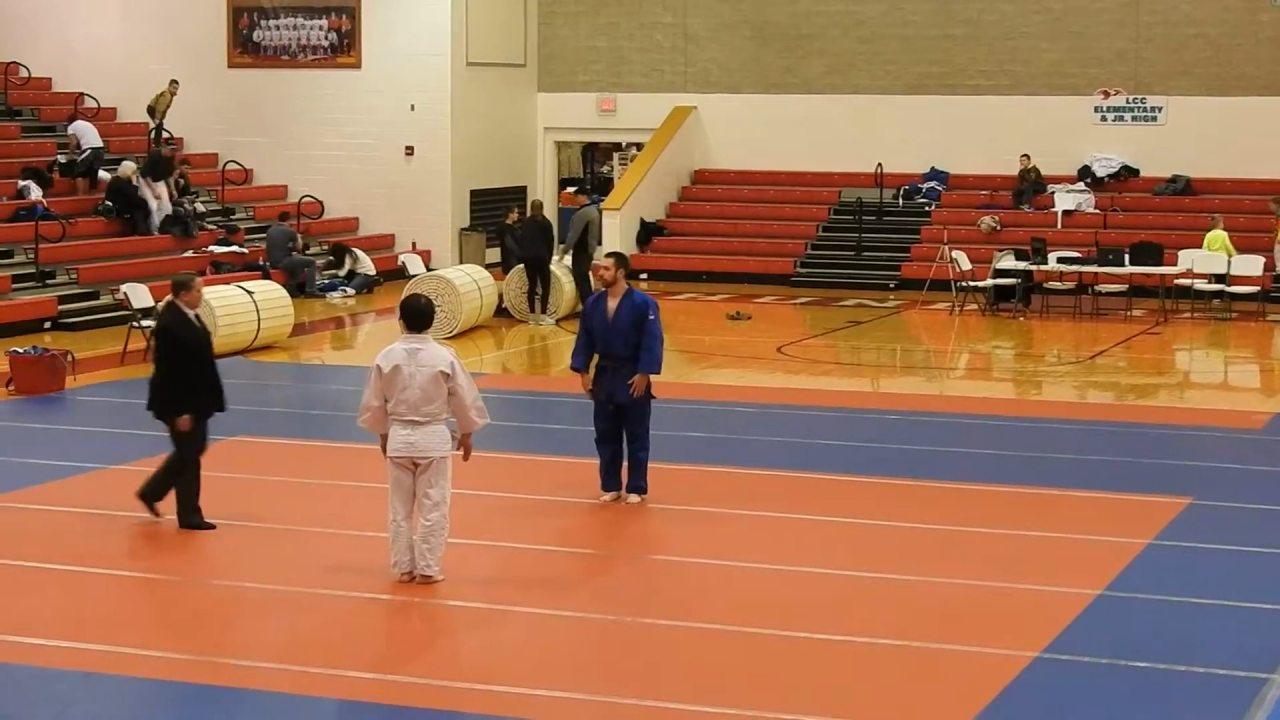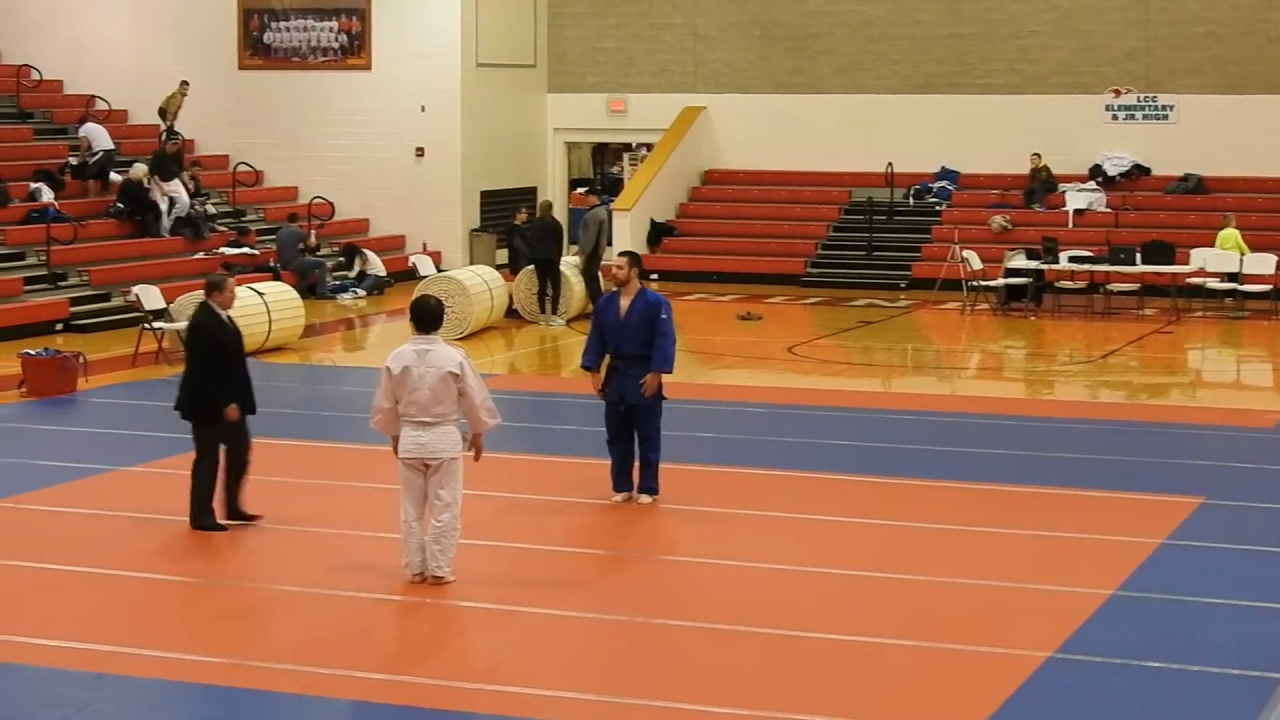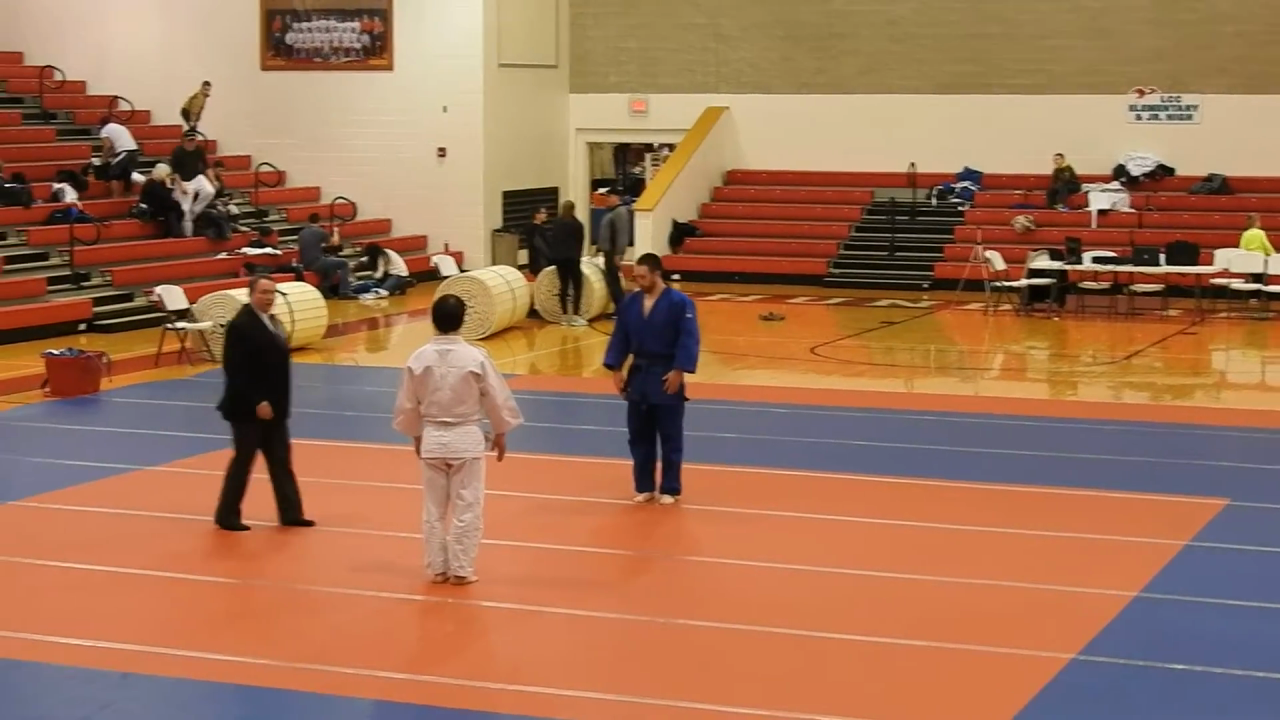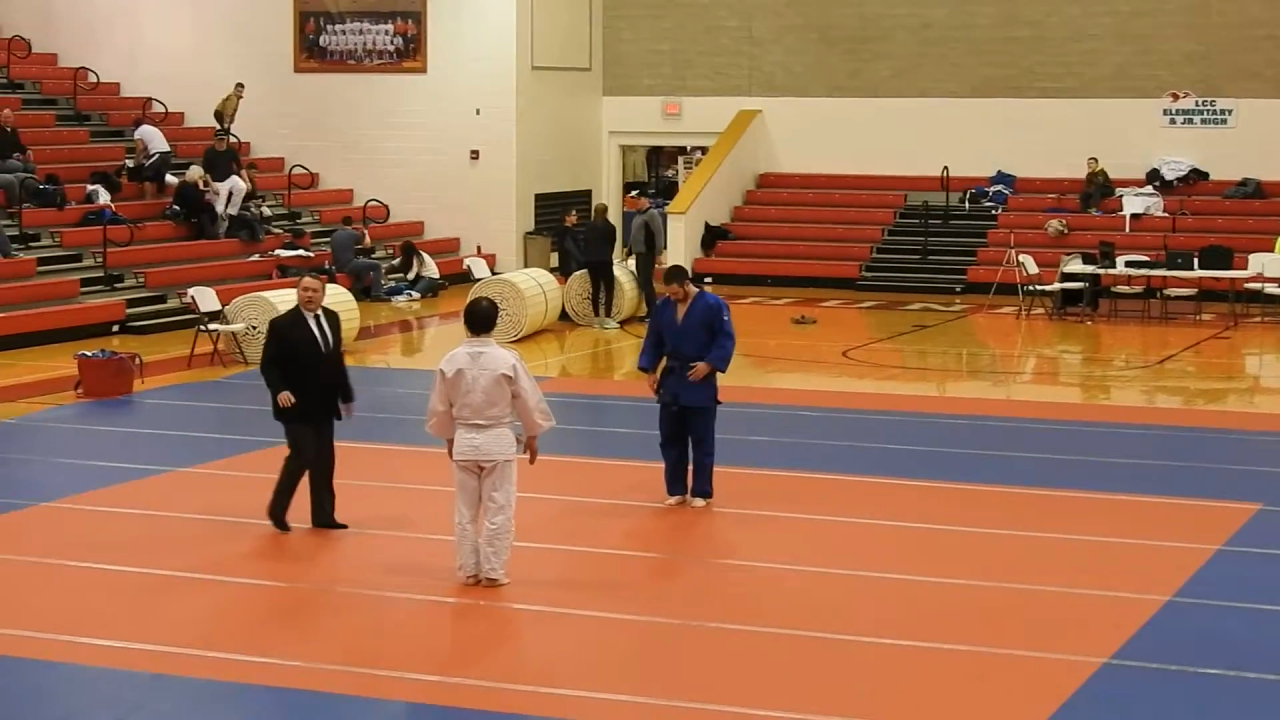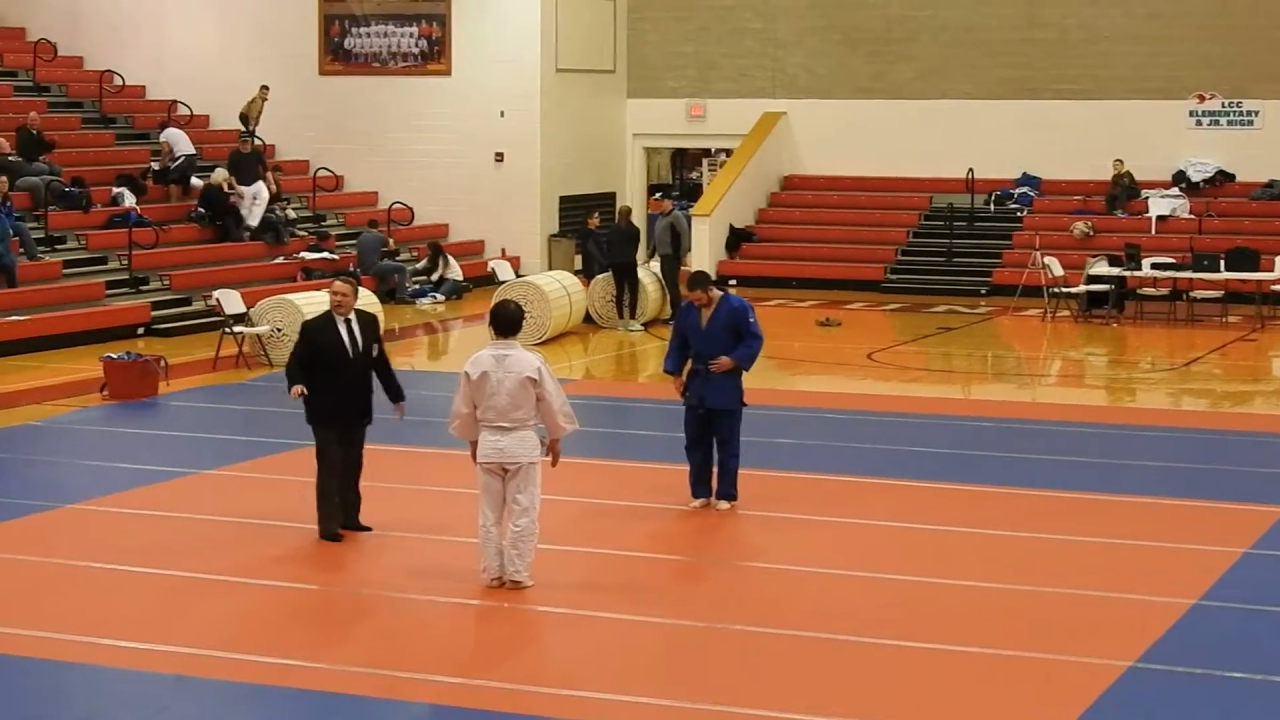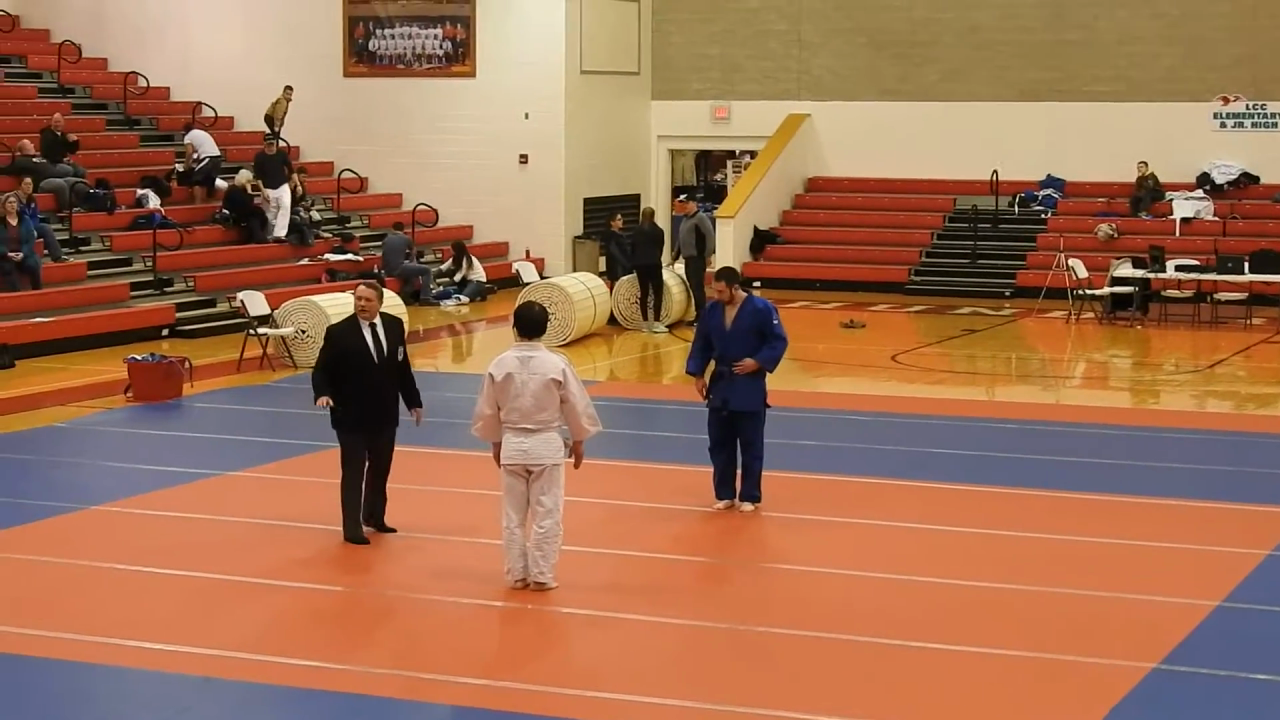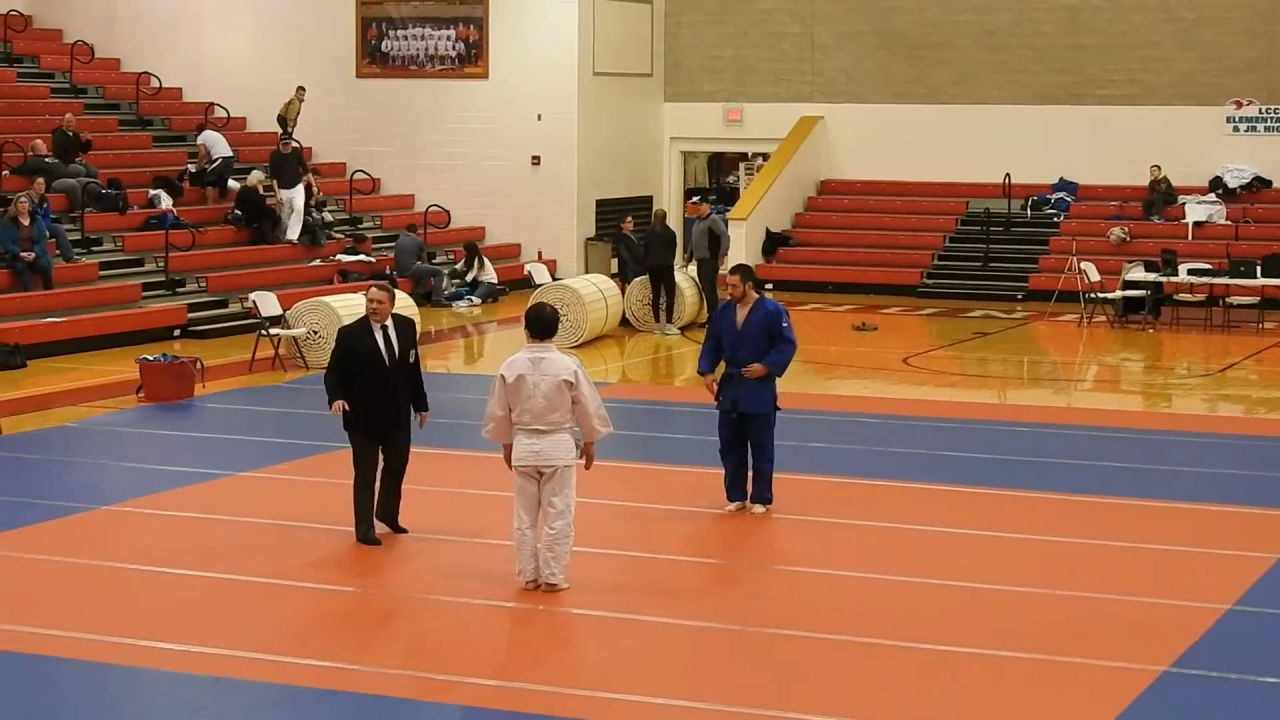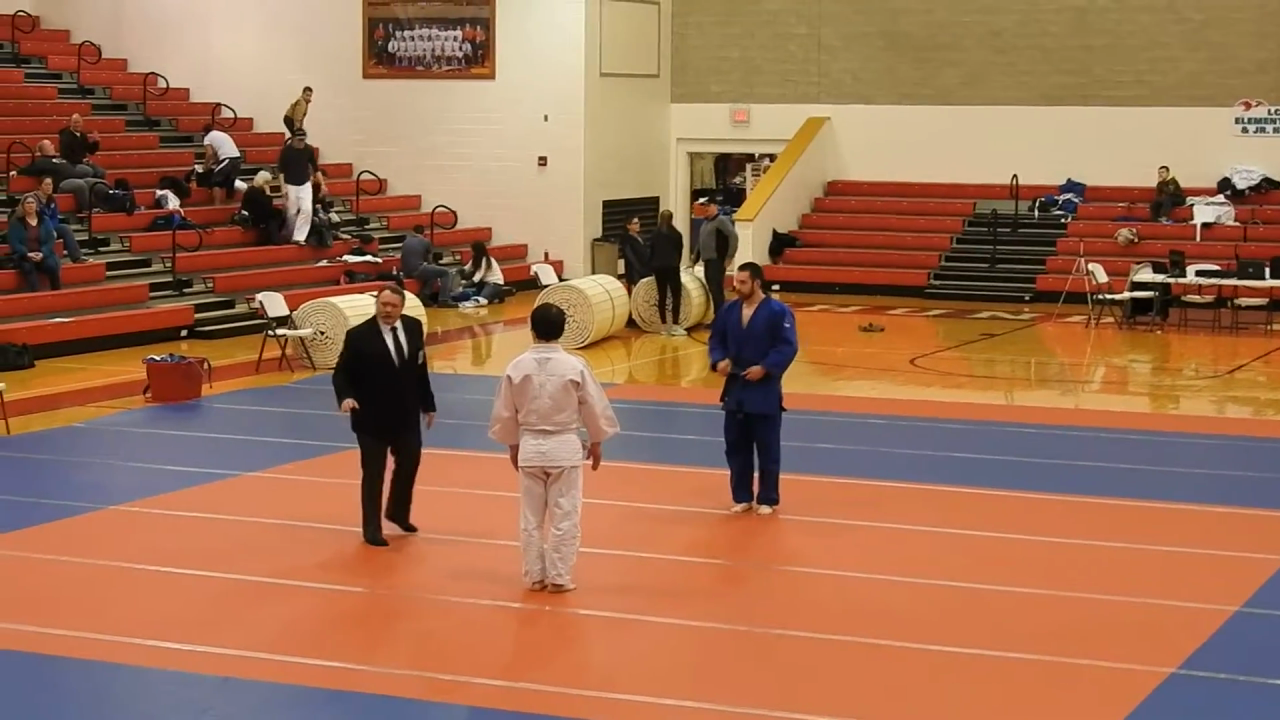
dt=0.2s
person 1, frame 1
left shoulder: (386, 357)
right shoulder: (444, 357)
left elbow: (374, 402)
right elbow: (464, 398)
left wrist: (383, 434)
right wrist: (466, 433)
left hip: (399, 438)
right hip: (434, 439)
left knee: (399, 508)
right knee: (433, 508)
left ankle: (404, 567)
right ankle: (427, 569)
person 1, frame 2
left shoulder: (396, 358)
right shoulder: (454, 357)
left elbow: (385, 404)
right elbow: (474, 398)
left wrist: (394, 435)
right wrist: (477, 433)
left hip: (410, 439)
right hip: (444, 439)
left knee: (411, 509)
right knee: (444, 509)
left ankle: (415, 568)
right ankle: (438, 569)
person 1, frame 3
left shoulder: (418, 359)
right shoulder: (475, 357)
left elbow: (408, 404)
right elbow: (496, 398)
left wrist: (417, 436)
right wrist: (500, 432)
left hip: (432, 439)
right hip: (466, 439)
left knee: (434, 509)
right knee: (467, 508)
left ankle: (437, 568)
right ankle: (461, 569)
person 1, frame 4
left shoulder: (450, 361)
right shoulder: (507, 359)
left elbow: (440, 407)
right elbow: (528, 400)
left wrist: (449, 438)
right wrist: (531, 436)
left hip: (464, 441)
right hip: (498, 441)
left knee: (465, 512)
right knee: (498, 511)
left ankle: (468, 570)
right ankle: (492, 571)
person 1, frame 5
left shoulder: (475, 363)
right shoulder: (532, 362)
left elbow: (464, 408)
right elbow: (552, 404)
left wrist: (472, 440)
right wrist: (554, 438)
left hip: (488, 443)
right hip: (523, 444)
left knee: (489, 514)
right knee: (522, 513)
left ankle: (493, 572)
right ankle: (517, 574)
person 1, frame 6
left shoulder: (499, 365)
right shoulder: (557, 364)
left elbow: (487, 410)
right elbow: (576, 405)
left wrist: (496, 442)
right wrist: (578, 440)
left hip: (512, 445)
right hip: (547, 446)
left knee: (513, 515)
right knee: (547, 515)
left ankle: (517, 574)
right ankle: (541, 576)
person 1, frame 7
left shoulder: (510, 366)
right shoulder: (569, 366)
left elbow: (499, 411)
right elbow: (587, 407)
left wrist: (506, 444)
right wrist: (589, 441)
left hip: (524, 446)
right hip: (558, 447)
left knee: (524, 516)
right knee: (558, 516)
left ankle: (529, 575)
right ankle: (552, 577)
person 1, frame 8
left shoulder: (517, 367)
right shoulder: (574, 366)
left elbow: (505, 412)
right elbow: (594, 407)
left wrist: (513, 445)
right wrist: (596, 442)
left hip: (530, 447)
right hip: (565, 447)
left knee: (531, 517)
right knee: (564, 517)
left ankle: (535, 576)
right ankle: (559, 577)
person 2, frame 1
left shoulder: (187, 315)
right shoulder: (169, 324)
right elbow: (166, 371)
left wrist: (209, 394)
right wrist: (179, 410)
left hip: (194, 399)
right hip: (181, 403)
left knee: (192, 450)
right knee: (190, 455)
left ankle: (151, 491)
right ankle: (189, 515)
person 2, frame 2
left shoulder: (219, 316)
right shoulder: (203, 324)
right elbow: (202, 370)
right wrist: (224, 402)
left hip: (227, 399)
right hip: (208, 404)
left knee: (241, 448)
right knee: (207, 457)
left ankle: (232, 506)
right ankle: (201, 516)
person 2, frame 3
left shoulder: (269, 319)
right shoulder: (241, 325)
right elbow: (235, 369)
right wrist: (256, 401)
left hip: (271, 404)
right hip: (248, 407)
left knee: (281, 457)
right knee: (244, 458)
left ankle: (291, 513)
right ankle: (227, 515)
person 2, frame 4
left shoulder: (331, 318)
right shoulder: (282, 324)
left elbow: (337, 360)
right elbow: (269, 364)
left wrist: (346, 395)
right wrist: (279, 390)
left hip: (324, 404)
right hip: (297, 405)
left knee: (324, 459)
right knee: (302, 456)
left ankle: (323, 515)
right ankle: (278, 508)
person 2, frame 5
left shoulder: (369, 322)
right shoulder: (313, 328)
left elbow: (380, 361)
right elbow: (295, 363)
left wrist: (396, 394)
right wrist: (296, 383)
left hip: (357, 408)
right hip: (326, 409)
left knee: (353, 463)
right knee: (329, 464)
left ankle: (349, 516)
right ankle: (328, 523)
person 2, frame 6
left shoulder: (395, 325)
right shoulder: (338, 332)
left elbow: (403, 366)
right elbow: (322, 370)
left wrist: (413, 401)
right wrist: (322, 393)
left hip: (384, 412)
right hip: (351, 414)
left knee: (381, 465)
right knee: (354, 470)
left ankle: (374, 516)
right ankle: (352, 527)
person 2, frame 7
left shoulder: (406, 326)
right shoulder: (349, 334)
left elbow: (413, 369)
right elbow: (333, 373)
left wrist: (420, 404)
right wrist: (337, 397)
left hip: (397, 413)
right hip: (363, 416)
left knee: (397, 465)
right knee: (365, 472)
left ankle: (388, 513)
right ankle: (364, 528)
person 2, frame 8
left shoulder: (414, 327)
right shoulder: (358, 336)
left elbow: (421, 369)
right elbow: (341, 373)
left wrist: (428, 404)
right wrist: (346, 396)
left hip: (407, 414)
right hip: (372, 417)
left knee: (409, 464)
right knee: (373, 473)
left ankle: (398, 513)
right ankle: (372, 528)
person 3, frame 1
left shoulder: (643, 303)
right shoulder: (593, 304)
left elbow: (653, 341)
right elbow: (585, 340)
left wrist: (644, 374)
right wrist: (583, 372)
left hip: (632, 378)
right hip: (604, 376)
left knee: (636, 437)
right knee: (606, 436)
left ankle: (635, 489)
right ankle: (611, 486)
person 3, frame 2
left shoulder: (655, 303)
right shoulder: (606, 303)
left elbow: (665, 340)
right elbow: (596, 339)
left wrist: (656, 373)
right wrist: (594, 371)
left hip: (644, 377)
right hip: (615, 376)
left knee: (647, 437)
right knee: (617, 436)
left ankle: (647, 489)
right ankle: (622, 487)
person 3, frame 3
left shoulder: (679, 302)
right shoulder: (630, 302)
left elbow: (689, 340)
right elbow: (620, 338)
left wrist: (678, 370)
right wrist: (616, 368)
left hip: (666, 377)
right hip: (638, 375)
left knee: (670, 437)
right knee: (639, 436)
left ankle: (669, 489)
right ankle: (644, 487)
person 3, frame 4
left shoulder: (713, 305)
right shoulder: (663, 306)
left elbow: (726, 340)
right elbow: (653, 340)
left wrist: (709, 364)
right wrist: (651, 370)
left hip: (700, 379)
right hip: (671, 378)
left knee: (702, 441)
right knee: (671, 439)
left ankle: (701, 492)
right ankle: (676, 490)
person 3, frame 5
left shoulder: (738, 308)
right shoulder: (687, 309)
left elbow: (754, 339)
right elbow: (678, 343)
left wrist: (734, 360)
right wrist: (676, 373)
left hip: (725, 384)
right hip: (697, 381)
left knee: (727, 444)
right knee: (696, 441)
left ankle: (725, 494)
right ankle: (701, 493)
person 3, frame 6
left shoulder: (761, 309)
right shoulder: (711, 310)
left elbow: (779, 341)
right elbow: (701, 344)
left wrist: (758, 362)
right wrist: (698, 374)
left hip: (749, 386)
right hip: (720, 384)
left knee: (751, 446)
right knee: (719, 443)
left ankle: (749, 497)
right ankle: (724, 494)
person 3, frame 7
left shoulder: (772, 311)
right shoulder: (722, 311)
left elbow: (787, 345)
right elbow: (711, 344)
left wrist: (766, 367)
right wrist: (708, 371)
left hip: (759, 389)
right hip: (730, 386)
left knee: (761, 448)
right knee: (730, 445)
left ankle: (761, 498)
right ankle: (736, 496)
person 3, frame 8
left shoulder: (778, 312)
right shoulder: (729, 310)
left elbow: (788, 347)
right elbow: (716, 339)
left wrist: (764, 368)
right wrist: (719, 359)
left hip: (764, 390)
right hip: (735, 387)
left knee: (767, 449)
right knee: (736, 446)
left ankle: (767, 499)
right ankle: (742, 497)
